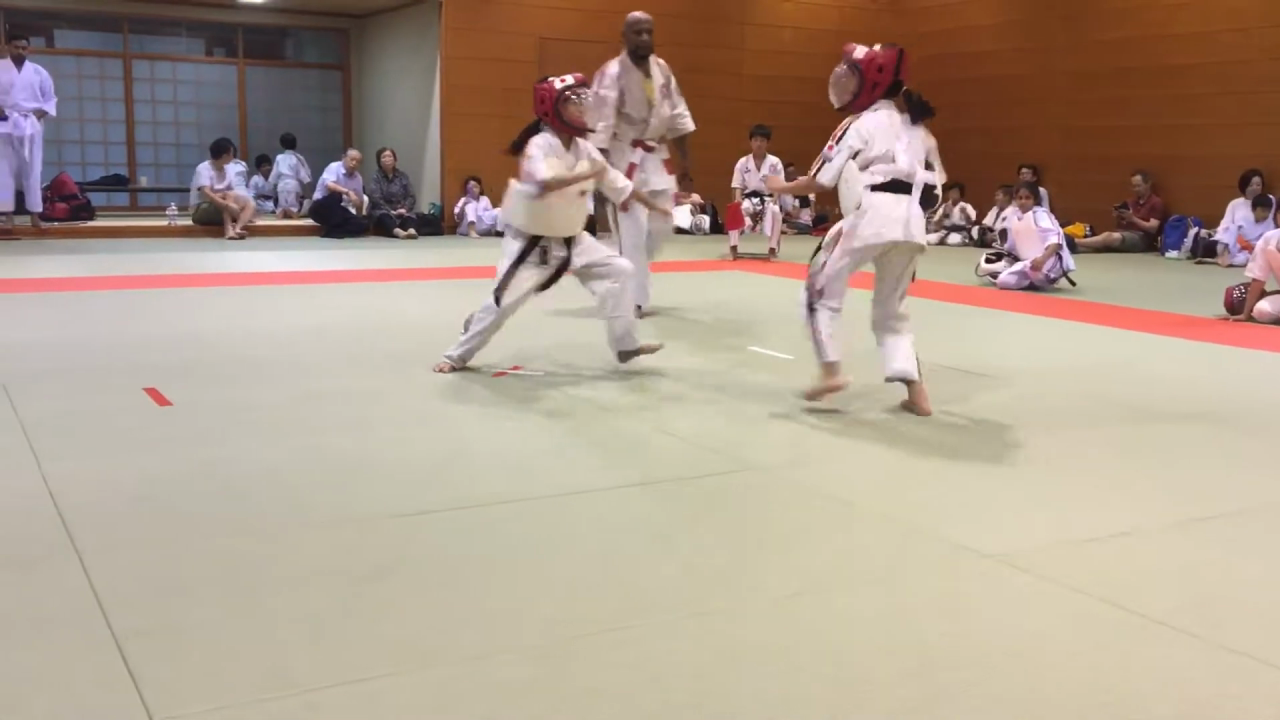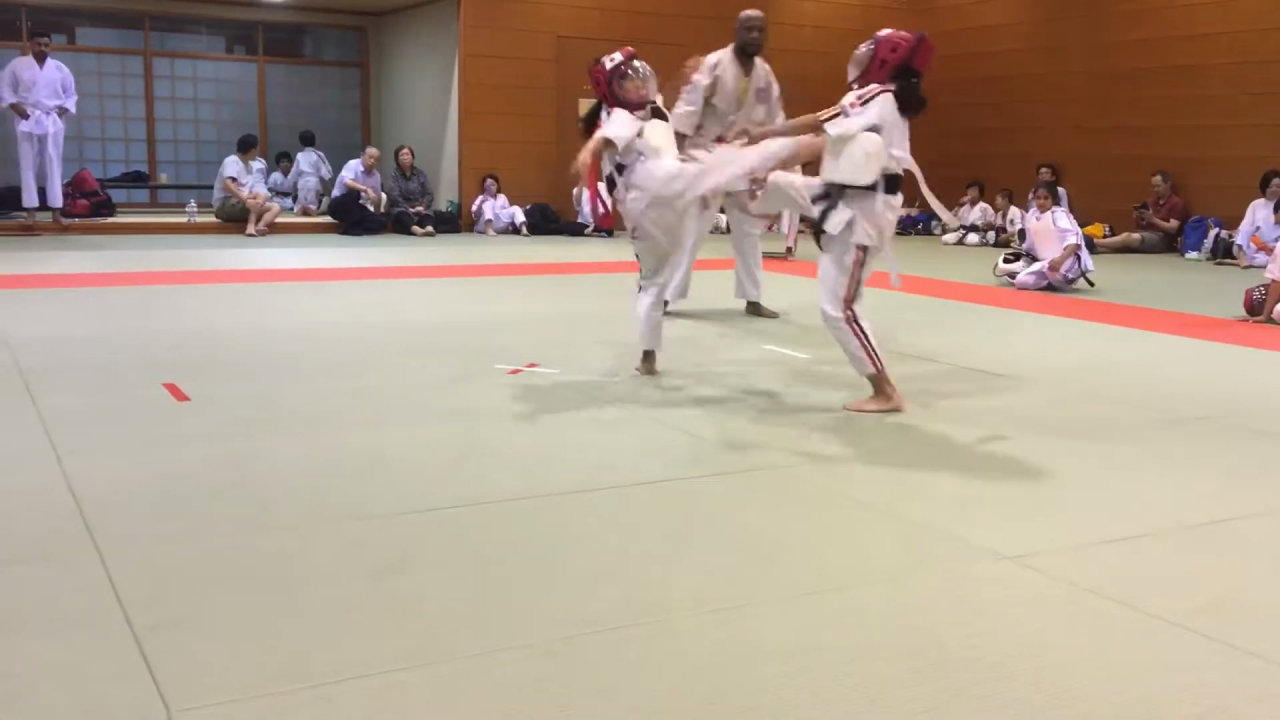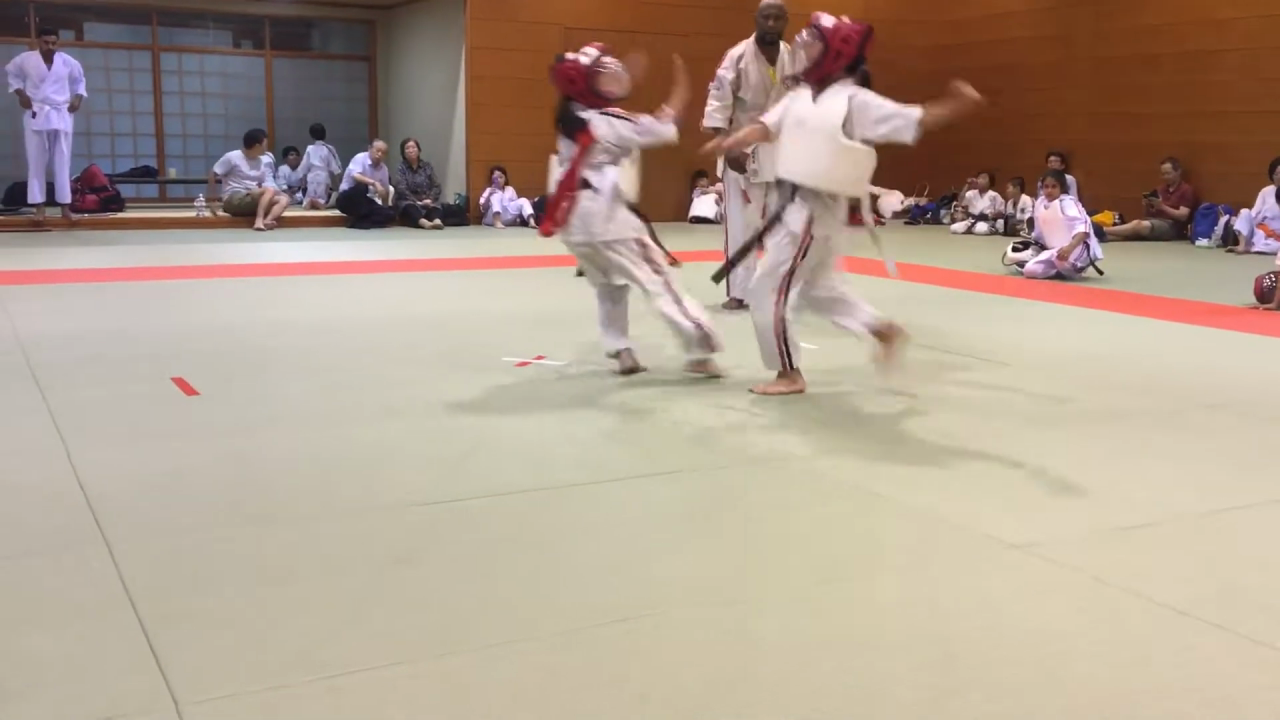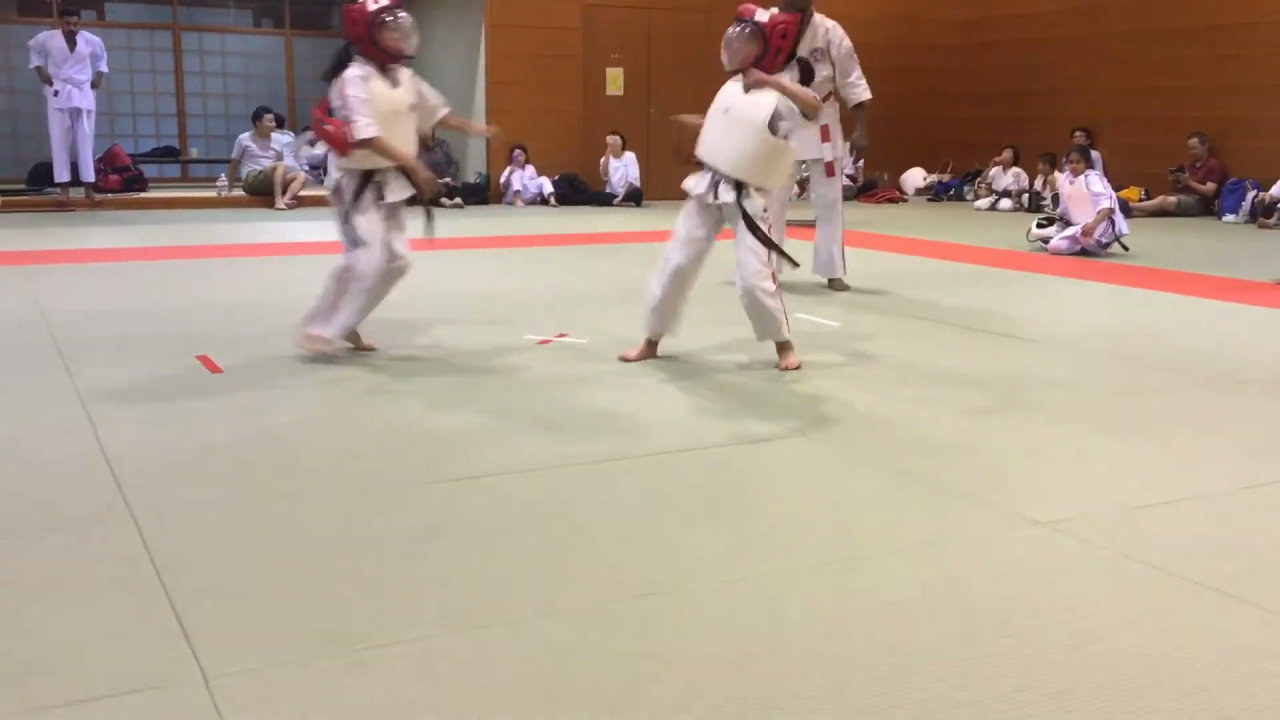
dt=0.5s
person 1, frame 1
left shoulder: (856, 125)
right shoulder: (913, 126)
left elbow: (820, 181)
right elbow: (935, 178)
left wrist: (784, 186)
left hip: (870, 217)
right hip: (910, 219)
left knee: (823, 292)
right knee: (890, 312)
left ankle: (831, 370)
right ankle: (917, 393)
person 1, frame 2
left shoulder: (877, 98)
right shoulder: (892, 102)
left elbow: (817, 124)
left wrist: (765, 133)
left hip: (864, 210)
right hip: (850, 199)
left knee: (838, 306)
left ankle: (885, 392)
person 1, frame 3
left shoulder: (854, 99)
right shoulder: (800, 96)
left elbow: (915, 121)
right elbow: (762, 127)
left wrist: (958, 104)
right wrist: (726, 143)
left hip: (814, 210)
right hip: (803, 200)
left knee: (767, 291)
right knee: (819, 289)
left ankle: (789, 374)
right ankle: (884, 330)
person 1, frame 4
left shoulder: (781, 93)
right shoulder: (734, 85)
left elbow: (813, 107)
left wrist: (774, 82)
right wrist: (701, 123)
left hip: (747, 199)
right hip: (708, 184)
left knee: (755, 280)
right knee: (676, 265)
left ankle: (784, 346)
right ankle: (651, 342)
person 2, frame 1
left shoulder: (584, 150)
right shoulder: (538, 146)
left elbow: (616, 183)
right elbow: (542, 181)
left wrist: (652, 204)
right wrist: (580, 176)
left hip: (570, 241)
right hip: (530, 244)
left knee: (617, 273)
right knee: (502, 302)
left ankle: (625, 345)
right ankle: (457, 354)
person 2, frame 2
right shoulder: (620, 118)
left elbow: (650, 93)
right elbow: (606, 138)
right wrist: (587, 155)
left hip: (640, 206)
right hip: (662, 184)
left knee: (654, 281)
right knee: (729, 163)
left ankle: (648, 355)
right ankle: (795, 148)
person 2, frame 3
left shoulder: (572, 121)
right shoulder: (612, 122)
right elbow: (665, 129)
left wrist: (631, 71)
right wrist: (681, 84)
left hip: (576, 221)
right hip: (607, 218)
left knee: (610, 287)
right knee: (659, 281)
left ankle: (623, 353)
right ankle: (699, 353)
person 2, frame 4
left shoulder: (402, 76)
right shoulder: (356, 78)
left elbow: (433, 110)
right elbow: (364, 134)
left wrist: (472, 129)
right wrist: (414, 164)
left hip: (390, 181)
right hip: (359, 183)
left knee: (394, 260)
right knee: (366, 262)
left ankle: (343, 325)
right ankle: (322, 329)
person 3, frame 1
left shoulder: (662, 69)
right shoulder: (612, 74)
left elbow: (677, 117)
right elbow: (600, 128)
left wrist: (685, 160)
left hip: (658, 157)
right hip: (626, 159)
left knee: (661, 226)
right knee: (632, 231)
left ankle: (633, 284)
right ankle: (632, 298)
person 3, frame 2
left shoulder: (765, 74)
right shoulder: (712, 65)
left elbow: (773, 123)
right elbow: (685, 112)
left knee: (750, 231)
right knee: (692, 228)
left ankle: (753, 299)
right ankle: (668, 295)
person 3, frame 3
left shoulder: (793, 59)
right shoulder: (737, 57)
right elbow: (718, 106)
right wrist: (729, 148)
right hip: (745, 151)
right knee: (740, 225)
right ankle: (738, 292)
person 3, frame 4
left shoulder: (830, 32)
left elbow: (852, 81)
left wrist: (861, 129)
left hip: (821, 127)
left knee: (829, 199)
right knee: (773, 200)
left ankle: (833, 271)
person 4, frame 1
left shoulder: (39, 72)
left elbow: (50, 98)
left wrist: (41, 114)
left hip: (32, 124)
left knee: (32, 170)
left ankle: (35, 215)
person 4, frame 2
left shoulder: (60, 68)
right shoulder: (17, 65)
left elbow: (71, 95)
left wrist: (63, 111)
right wrist: (16, 107)
left hip: (53, 122)
right hip: (28, 121)
left knee: (53, 165)
right knee: (28, 166)
left ankle: (56, 211)
right ankle: (31, 211)
person 4, frame 3
left shoulder: (69, 62)
right shoulder: (25, 60)
left elbow: (79, 80)
right elbow: (11, 73)
left wrist: (78, 99)
right wrist: (20, 94)
left hip: (61, 115)
right hip: (36, 115)
left knee: (62, 161)
right knee: (36, 162)
left ankle: (65, 206)
right ankle: (39, 206)
person 4, frame 4
left shoulder: (92, 41)
right shoulder: (46, 39)
left elbow: (101, 56)
right elbow: (33, 49)
left wrist: (99, 76)
right wrist: (40, 70)
left hip: (84, 94)
right hip: (58, 94)
left knee: (85, 140)
right knee: (60, 141)
left ankle: (88, 186)
right ankle: (64, 186)
